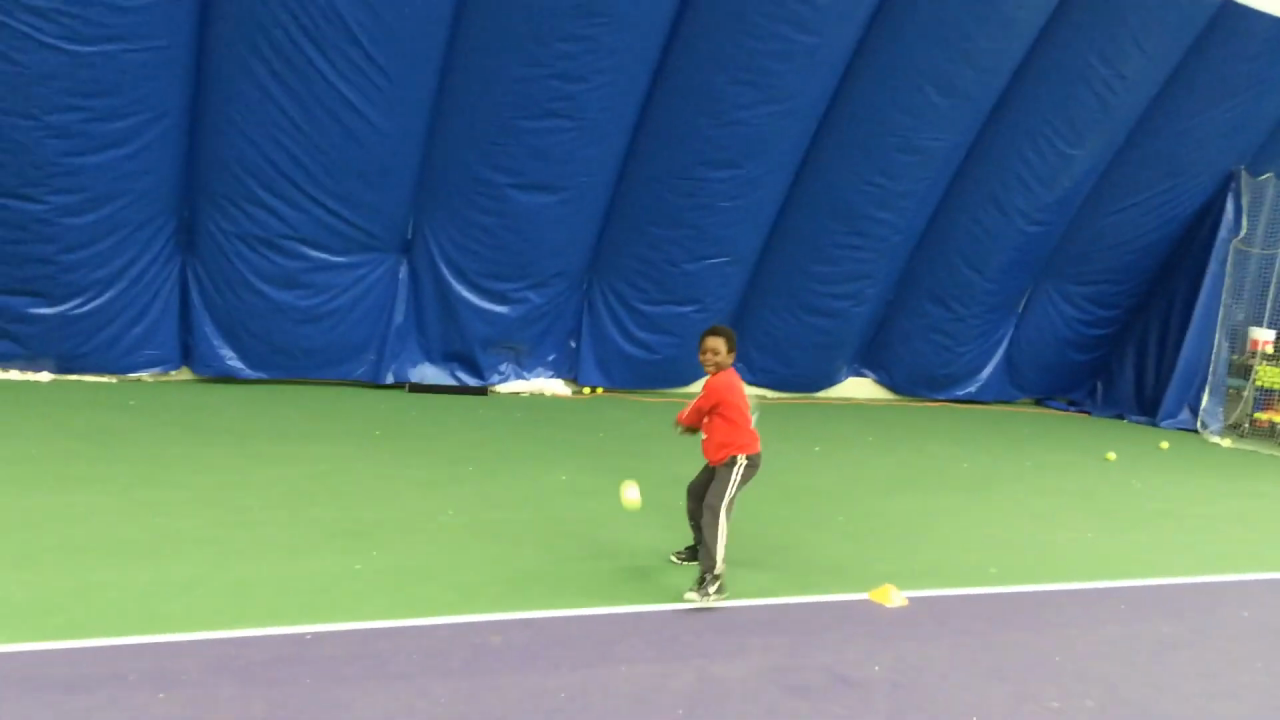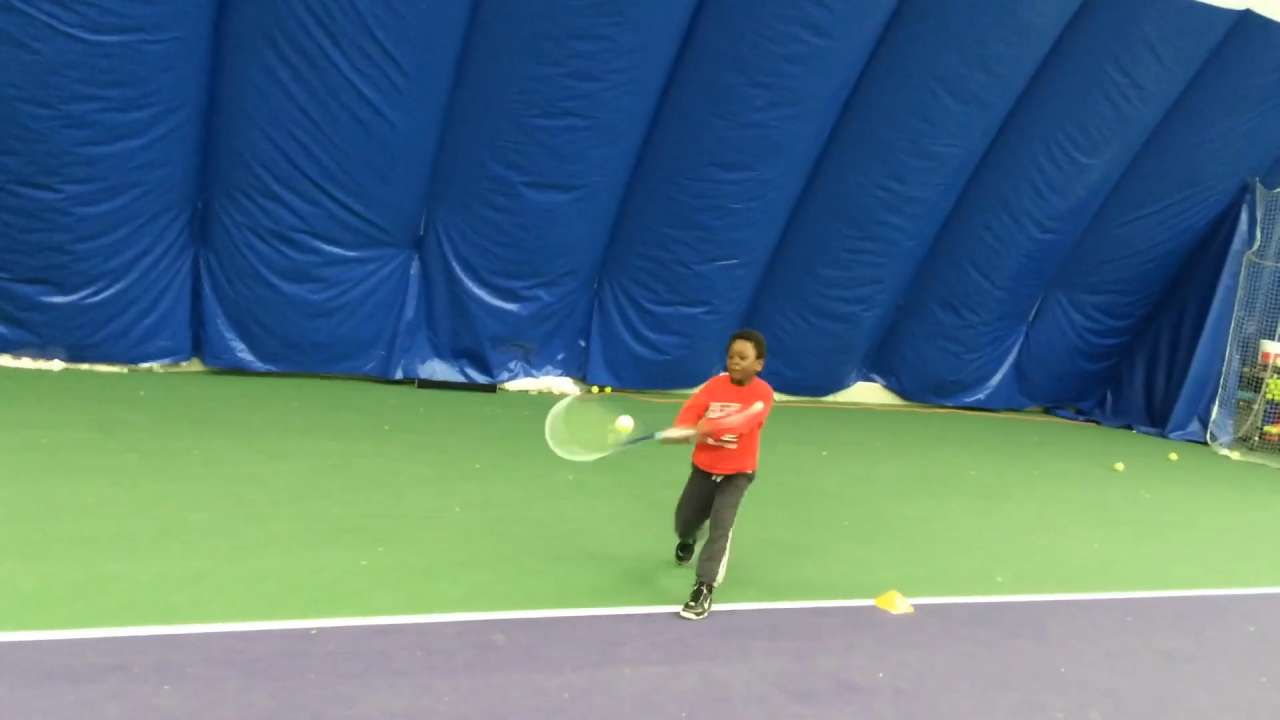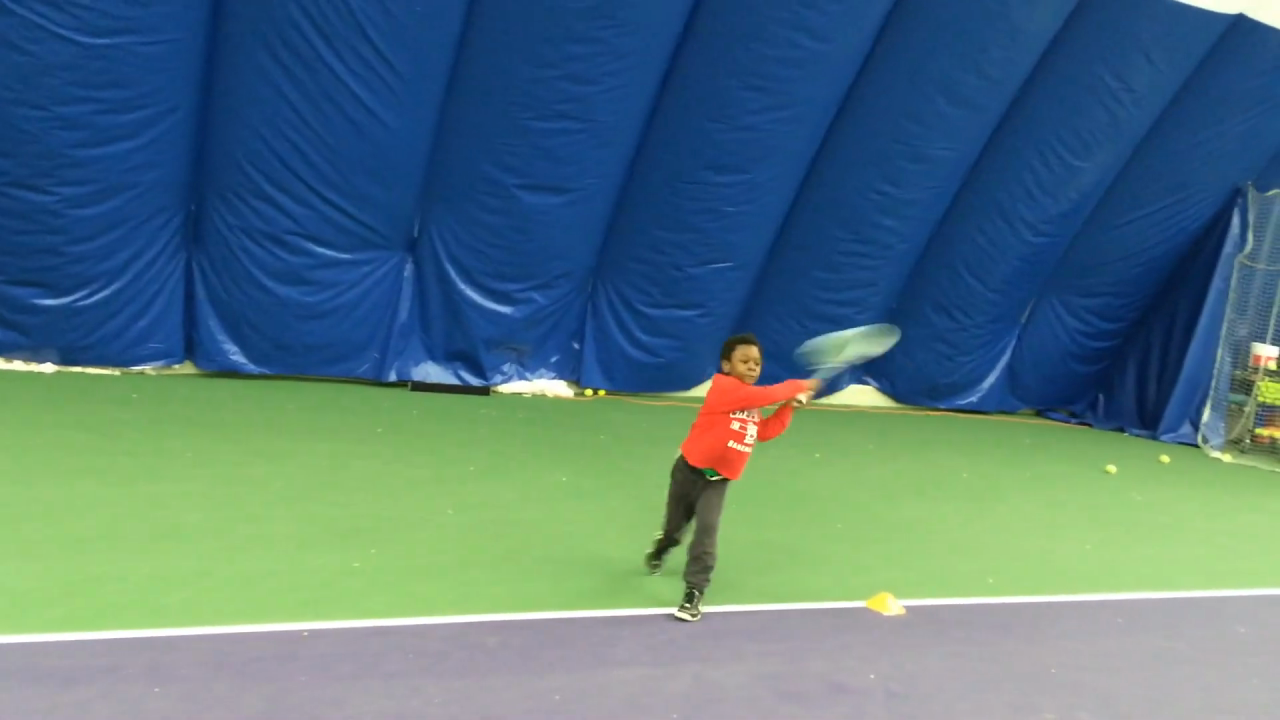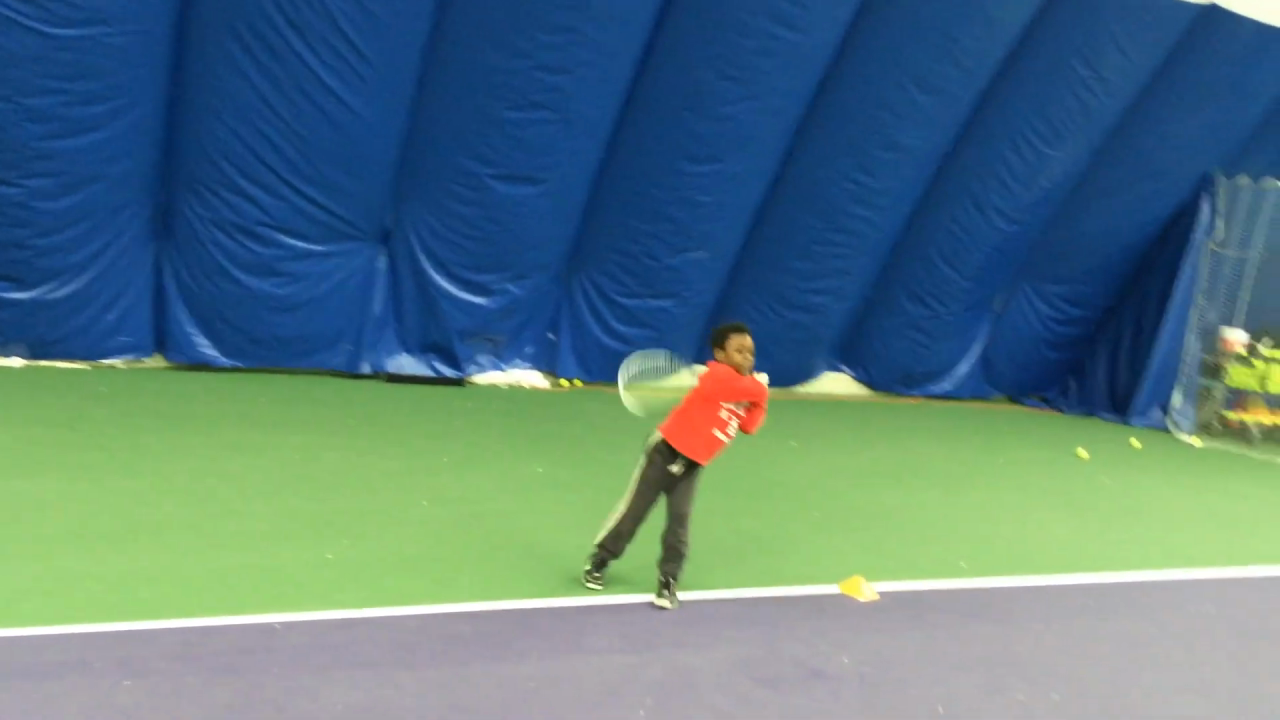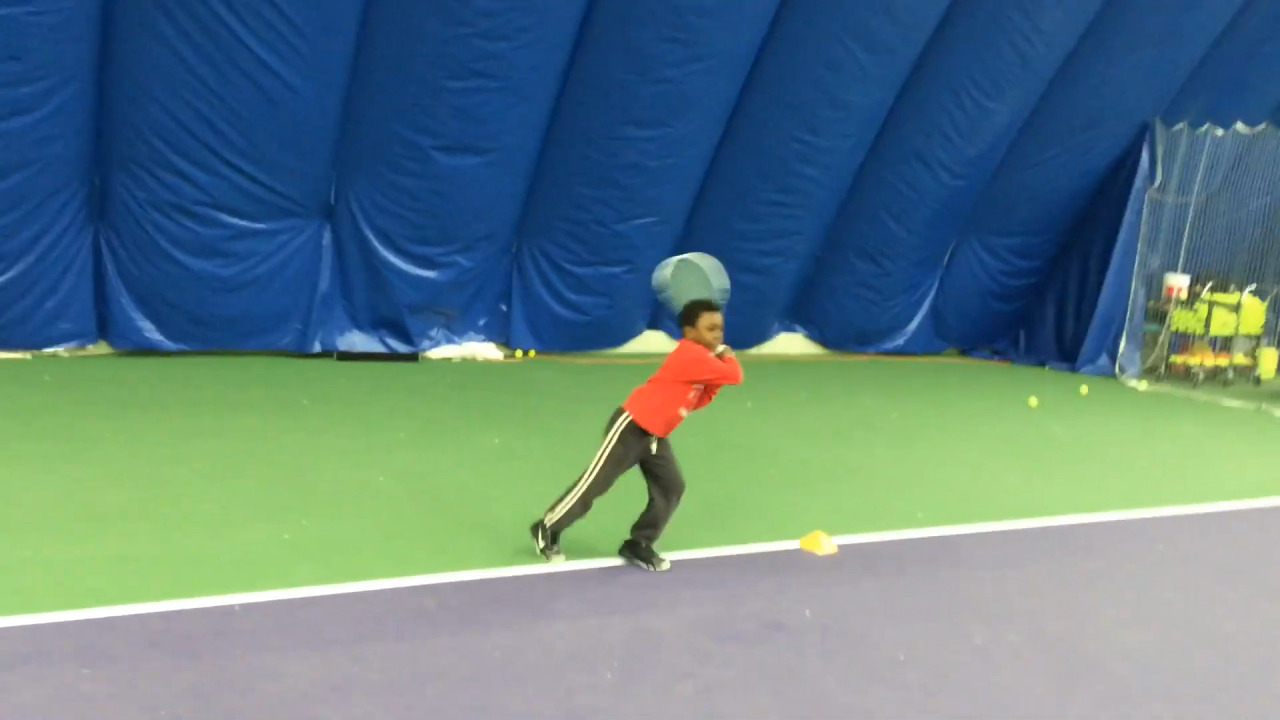
dt=0.2s
person 1, frame 1
left shoulder: (720, 384)
right shoulder: (721, 381)
left elbow: (692, 415)
left wrist: (684, 421)
right wrist: (694, 423)
left hip: (739, 459)
right hip: (719, 457)
left knee: (714, 508)
right knee: (696, 494)
left ankle: (712, 579)
right ankle: (701, 547)
person 1, frame 2
left shoulder: (762, 393)
right shoulder: (716, 384)
left elbow: (743, 423)
right elbow: (693, 408)
left wrist: (704, 429)
right wrist: (685, 429)
left hip: (738, 473)
right hip: (706, 468)
left knee: (721, 526)
right knee: (685, 518)
left ankle: (703, 590)
right ankle: (686, 544)
person 1, frame 3
left shoulder: (755, 401)
right shoulder: (721, 386)
left elbow: (768, 433)
right elbow: (762, 395)
left wrist: (790, 403)
right wrist: (798, 388)
left hip: (720, 476)
right hip: (691, 467)
left knee: (707, 530)
right knee: (676, 521)
left ankle: (694, 591)
right ankle: (662, 546)
person 1, frame 4
left shoulder: (741, 390)
right shoulder: (719, 376)
left elbow: (750, 425)
right elbow: (759, 391)
left wrist: (758, 396)
right wrist: (757, 382)
left hip: (691, 464)
right hip: (666, 451)
left knee: (679, 520)
right knee: (633, 510)
left ankle: (667, 582)
right ankle: (599, 560)
person 1, frame 5
left shoulder: (700, 360)
right shoulder: (693, 355)
left elbow: (696, 400)
right elbow: (733, 375)
left wrist: (719, 364)
right wrist: (729, 359)
left hip: (655, 435)
right hip: (632, 426)
left knee: (671, 489)
right knee: (595, 482)
left ankle: (639, 546)
right ankle: (547, 529)
